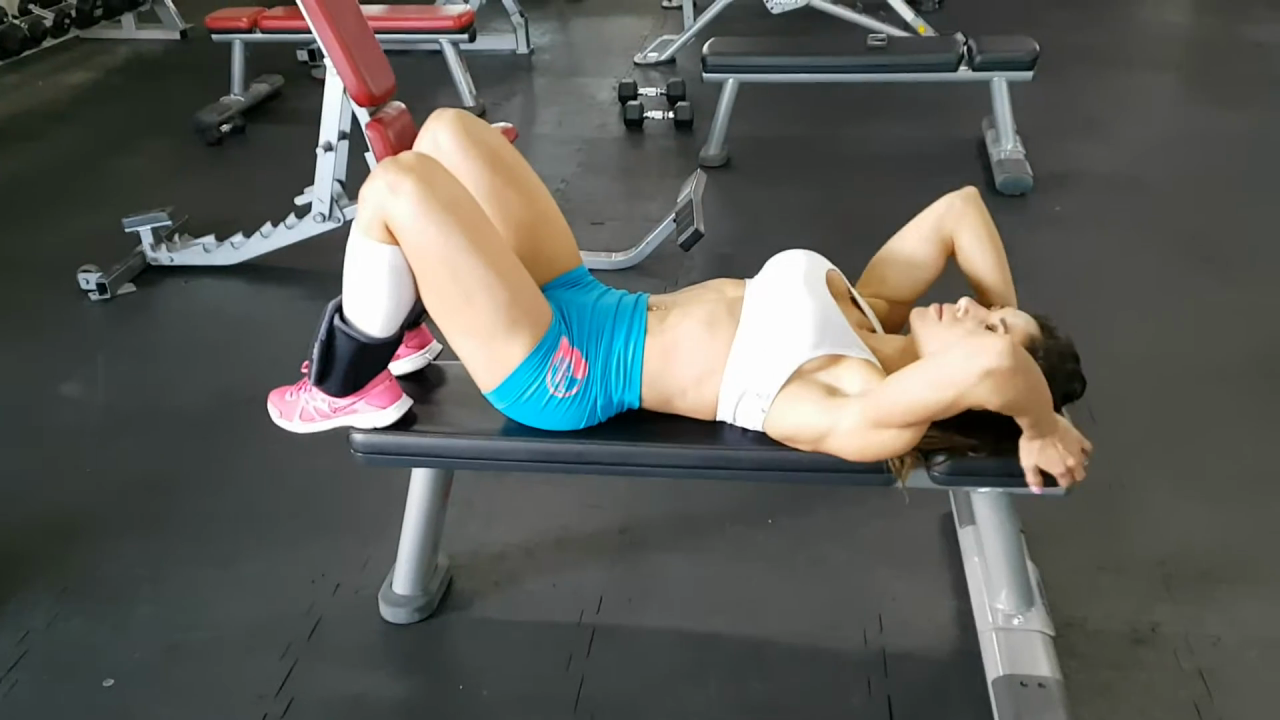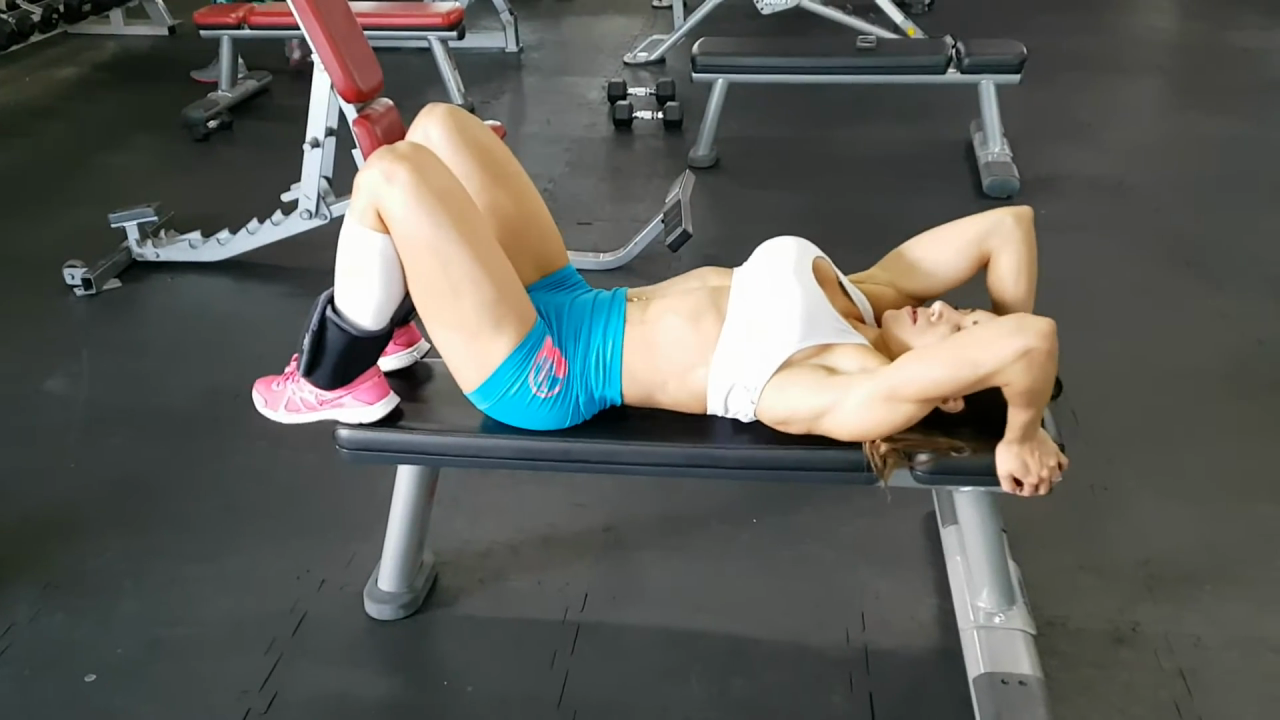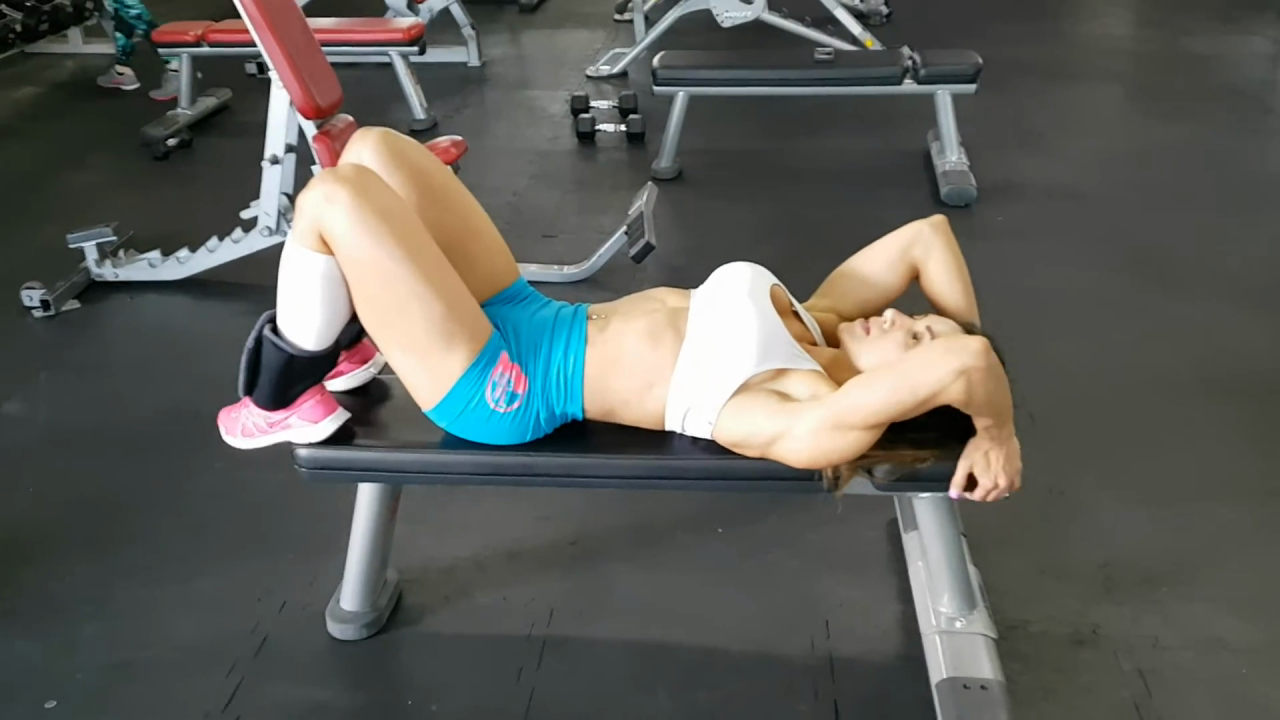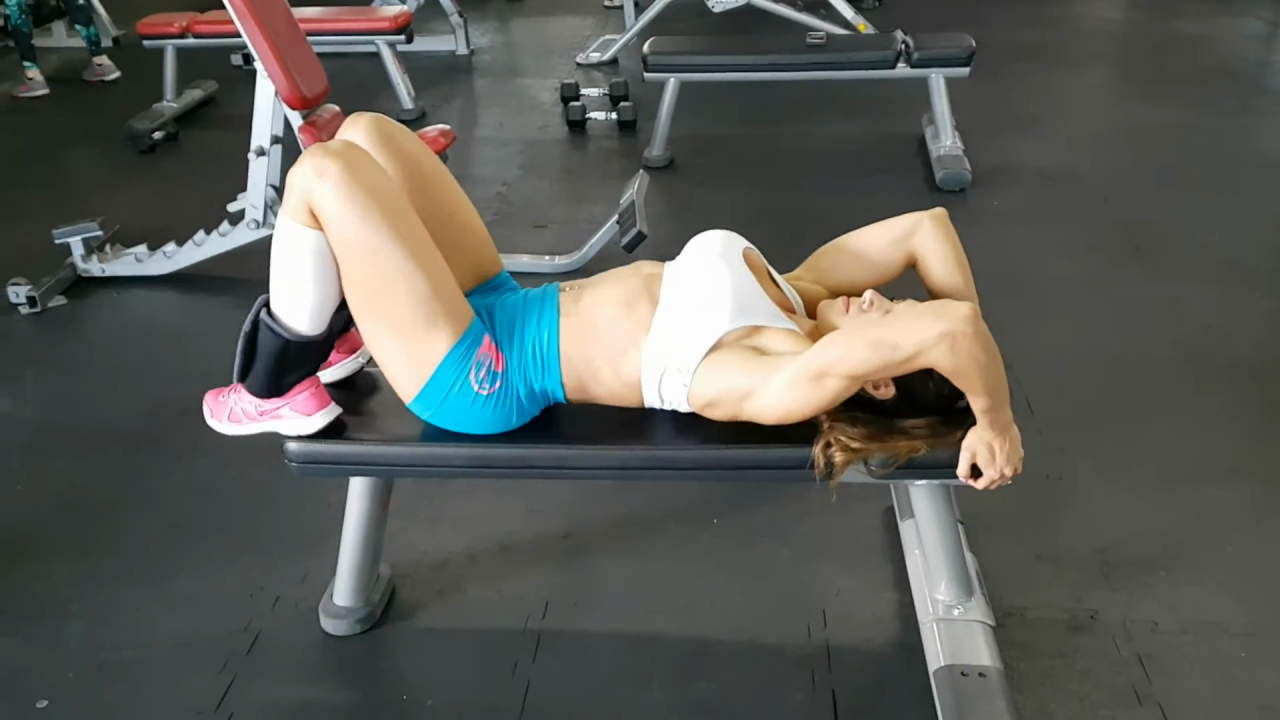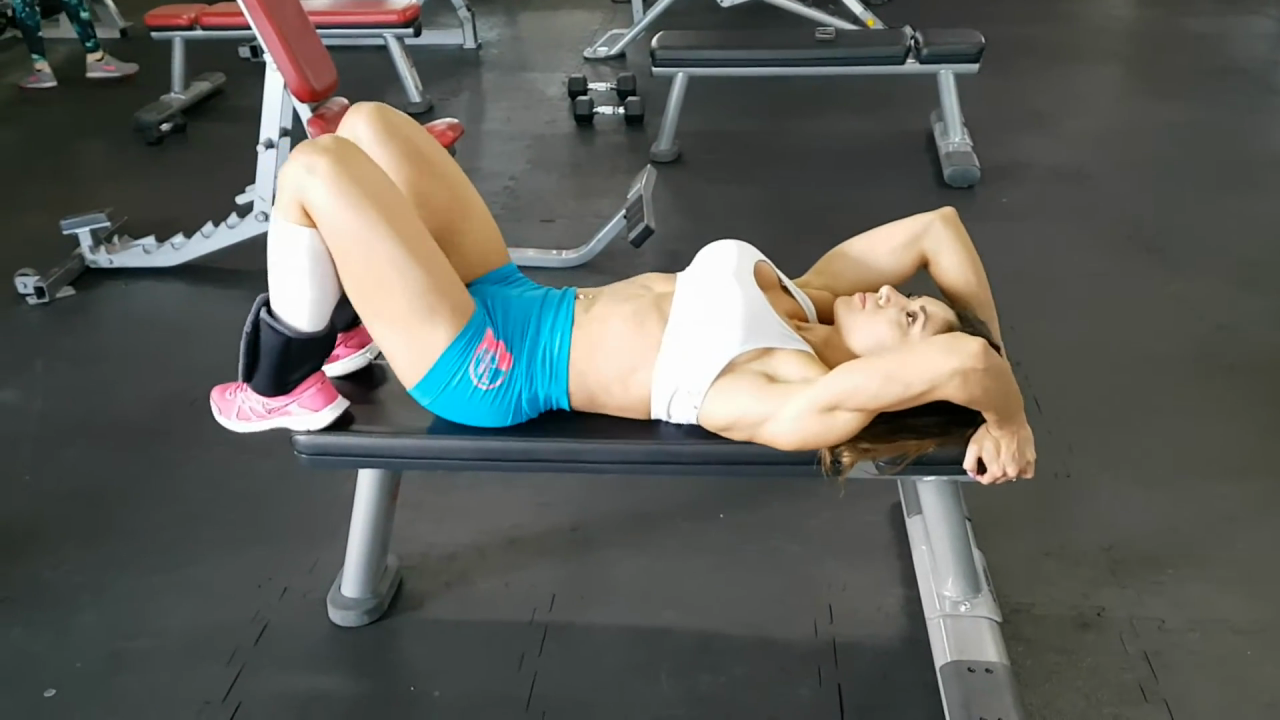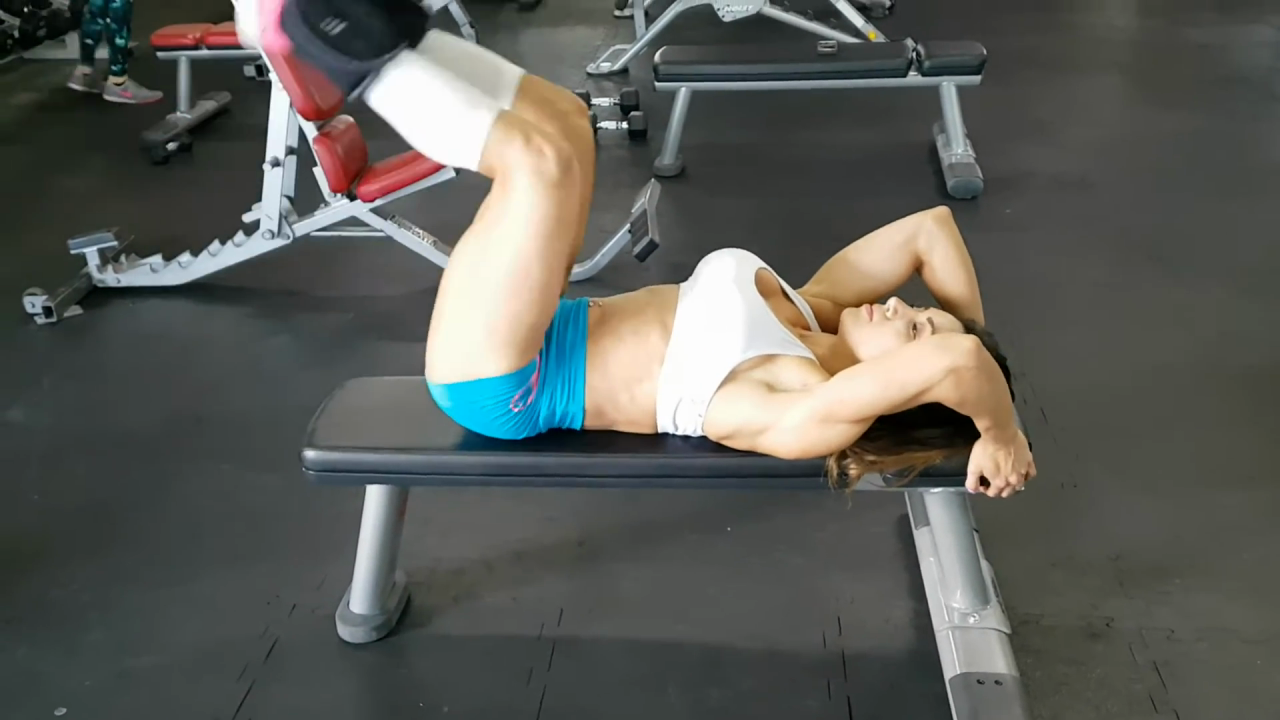
dt=0.7s
person 1, frame 1
left shoulder: (881, 417)
right shoulder: (875, 317)
left elbow: (993, 361)
right elbow: (958, 206)
left wrist: (1044, 428)
right wrist: (1014, 320)
left hip: (558, 377)
right hip: (586, 308)
left knee: (397, 183)
right knee: (448, 129)
left ankle: (350, 389)
right ankle: (400, 329)
person 1, frame 2
left shoulder: (868, 396)
right shoulder: (868, 304)
left elbow: (1033, 339)
right elbow: (1010, 222)
left wrist: (1024, 433)
right wrist: (1019, 337)
left hip: (539, 378)
right hip: (568, 310)
left knee: (391, 173)
right knee: (439, 125)
left ankle: (339, 381)
right ankle: (386, 327)
person 1, frame 3
left shoulder: (822, 420)
right shoulder: (815, 329)
left elbow: (966, 363)
right elbow: (926, 232)
left wrist: (994, 431)
right wrist: (971, 338)
left hip: (498, 390)
right hip: (526, 322)
left knee: (332, 196)
right knee: (370, 148)
left ankle: (289, 399)
right ankle: (343, 342)
person 1, frame 4
left shoulder: (803, 380)
right shoulder: (801, 305)
left elbow: (953, 326)
right elbow: (925, 225)
left wrist: (993, 417)
right wrist: (969, 330)
left hip: (475, 381)
right hip: (499, 313)
left knee: (322, 171)
right knee: (362, 134)
left ankle: (279, 388)
right ankle: (332, 332)
person 1, frame 5
left shoulder: (814, 403)
right shoulder: (810, 305)
left elbow: (963, 365)
right elbow: (937, 224)
left wrist: (1007, 419)
right wrist: (992, 341)
left hip: (484, 371)
right hip: (514, 305)
left knee: (315, 169)
right knee: (366, 124)
left ankle: (284, 385)
right ankle: (342, 324)
person 1, frame 6
left shoulder: (813, 420)
right shoulder: (802, 319)
left elbow: (958, 362)
right elbow: (931, 227)
left wrist: (999, 438)
right wrist: (968, 344)
left hip: (503, 387)
right hip: (554, 341)
left knee: (545, 159)
right knee: (556, 117)
